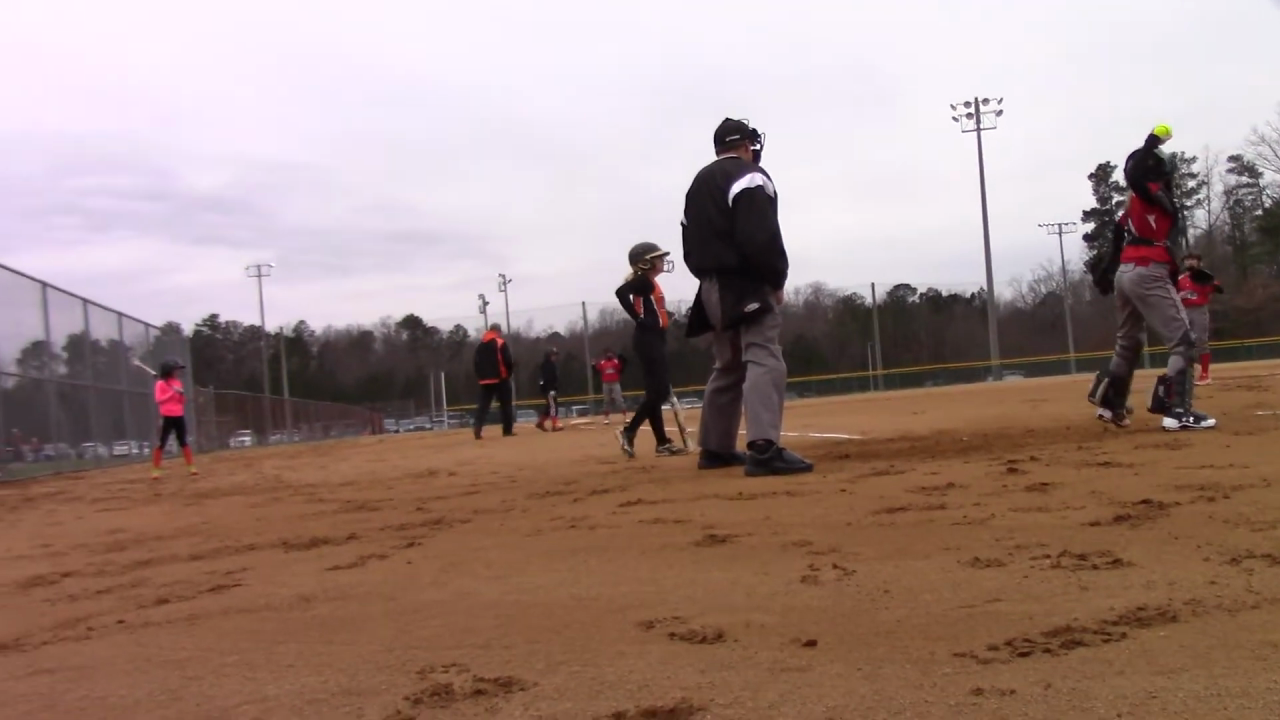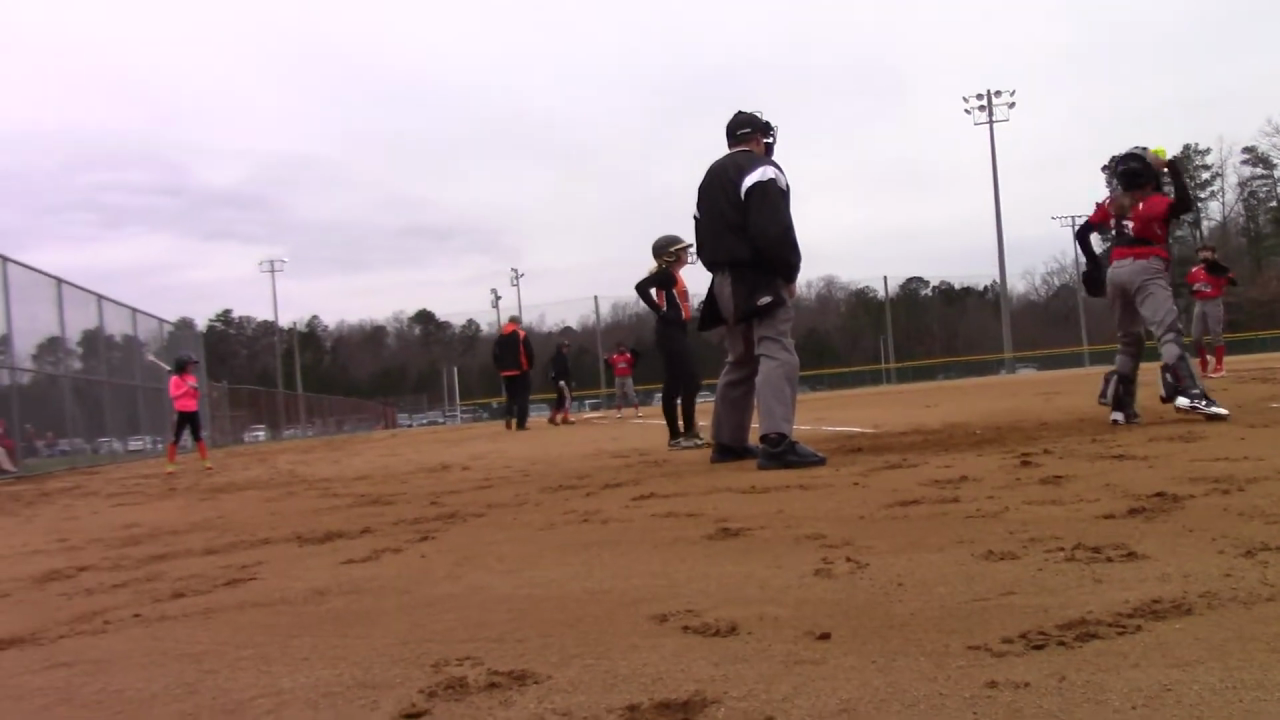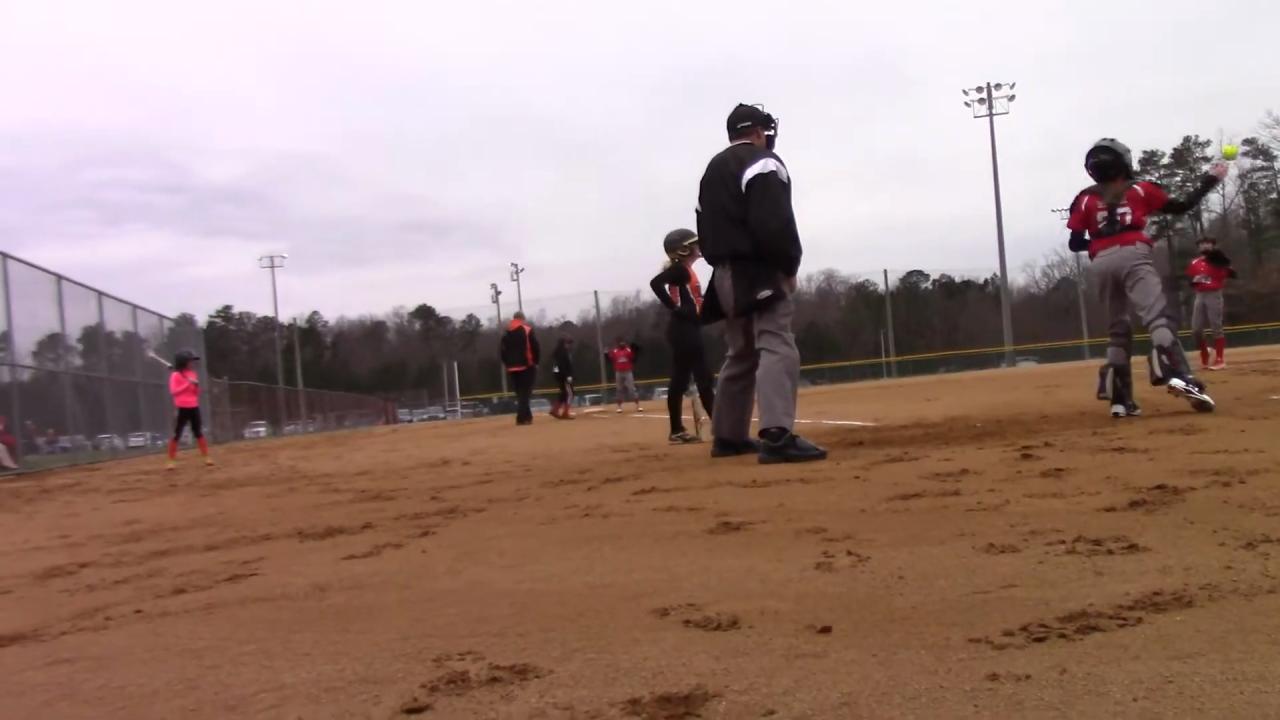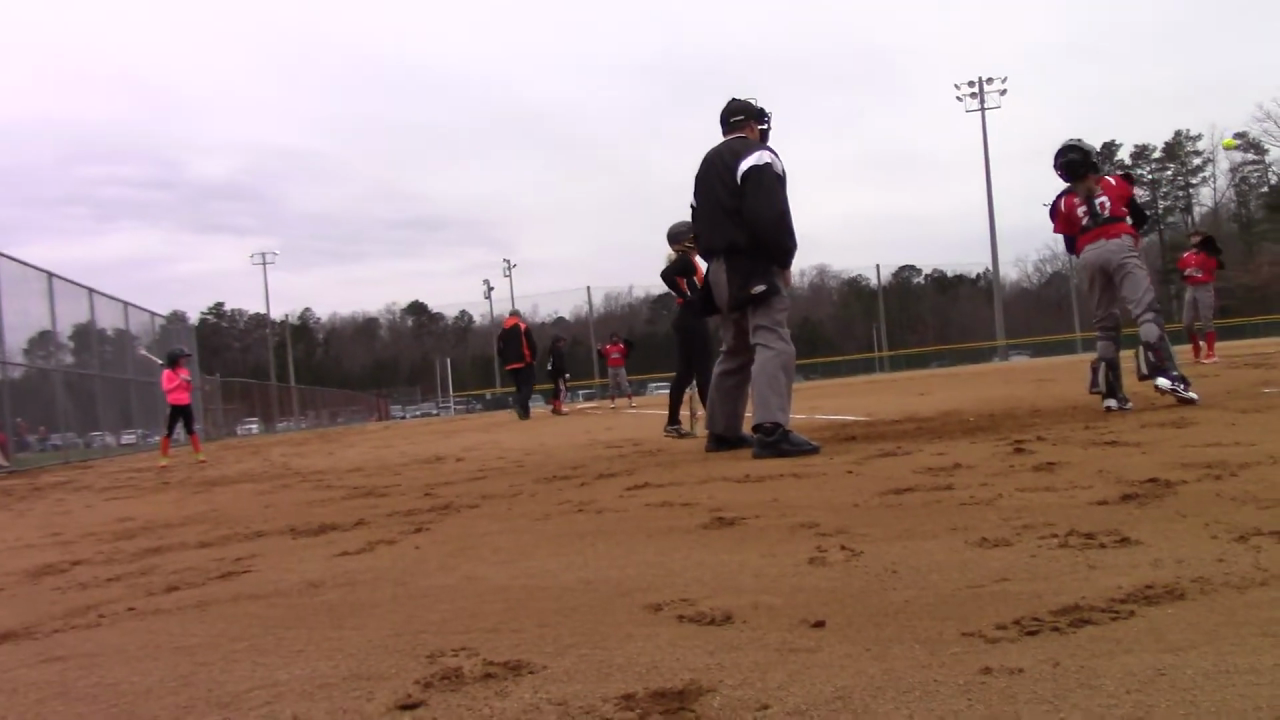
dt=0.2s
person 1, frame 1
left shoulder: (697, 185)
right shoulder: (749, 177)
left elbow: (690, 244)
right elbow: (760, 238)
left wrist: (710, 277)
right wrist: (777, 280)
left hip: (712, 289)
right hip: (745, 285)
left knee: (728, 367)
right knee: (764, 361)
left ankle: (715, 448)
right ankle: (764, 449)
person 1, frame 2
left shoulder: (710, 178)
right shoulder: (761, 170)
left elbow: (703, 237)
right elbow: (773, 231)
left wrist: (722, 270)
right wrist: (789, 273)
left hip: (725, 282)
right hip: (758, 278)
left knee: (740, 361)
right knee: (776, 354)
left ankle: (728, 441)
right ankle: (776, 442)
person 1, frame 3
left shoulder: (712, 171)
right shoulder: (762, 163)
left elbow: (705, 231)
right elbow: (774, 224)
left wrist: (723, 264)
right wrist: (790, 267)
left hip: (725, 275)
right hip: (758, 272)
left knee: (741, 355)
right knee: (777, 348)
left ankle: (728, 436)
right ankle: (777, 436)
person 1, frame 4
left shoulder: (706, 166)
right shoulder: (758, 156)
left elbow: (699, 226)
right elbow: (770, 216)
left wrist: (717, 259)
right wrist: (784, 259)
left hip: (720, 269)
right hip: (753, 265)
left knee: (735, 351)
right knee: (772, 342)
left ankle: (723, 431)
right ankle: (771, 431)
person 2, frame 1
left shoulder: (1134, 202)
right shoulder: (1151, 196)
left elbow: (1118, 233)
right elbow: (1140, 182)
right wrist: (1152, 144)
left hip: (1124, 274)
right hip: (1149, 275)
left knee: (1128, 343)
right knee: (1180, 341)
left ankle: (1111, 404)
right ankle: (1177, 411)
person 2, frame 2
left shoulder: (1110, 203)
right shoulder: (1152, 203)
left elbow: (1082, 234)
right elbow: (1183, 203)
left wrist: (1092, 265)
right wrist: (1172, 167)
left hip: (1115, 271)
right hip: (1146, 270)
left knee: (1129, 339)
right knee: (1168, 332)
left ankle: (1121, 406)
right ankle: (1187, 394)
person 2, frame 3
left shoulder: (1085, 199)
right shoulder: (1140, 189)
left elbow: (1075, 244)
right elbow: (1182, 207)
right wrist: (1210, 180)
left hip: (1101, 262)
right hip: (1133, 255)
left knee: (1118, 330)
right knee: (1159, 317)
left ankle: (1120, 399)
right ankle: (1180, 376)
person 2, frame 4
left shoulder: (1063, 201)
right shoulder: (1114, 181)
left elbow: (1070, 245)
right elbow: (1140, 216)
left hip: (1089, 256)
right hip: (1120, 248)
left knee: (1105, 324)
right knee: (1146, 311)
left ankle: (1112, 392)
right ankle: (1167, 374)
person 3, frame 1
left shoulder: (651, 284)
right shoulder: (643, 281)
right elbow: (620, 292)
right wrist: (638, 318)
left hip: (654, 340)
right hip: (647, 340)
left knee: (657, 391)
right knee: (658, 390)
left ankle: (661, 442)
right ankle: (629, 431)
person 3, frame 2
left shoulder: (674, 277)
right shoulder: (666, 274)
right elbow: (641, 287)
right wrist: (659, 312)
left hip: (676, 334)
right hip: (670, 334)
left knee: (672, 385)
right knee: (690, 382)
left ankle: (675, 436)
right ankle: (689, 433)
person 3, frame 3
left shoulder: (686, 270)
right shoulder: (679, 269)
right elbow: (656, 283)
right wrist: (674, 308)
left hip: (685, 328)
right hip: (684, 328)
left knee: (679, 380)
right knee: (704, 378)
left ankle: (677, 430)
person 3, frame 4
left shoulder: (686, 262)
right shoulder: (686, 260)
right elbow: (666, 274)
right wrist: (688, 298)
left hip: (686, 319)
right hip: (692, 319)
left knee: (685, 372)
right knee: (704, 371)
left ankle: (673, 424)
